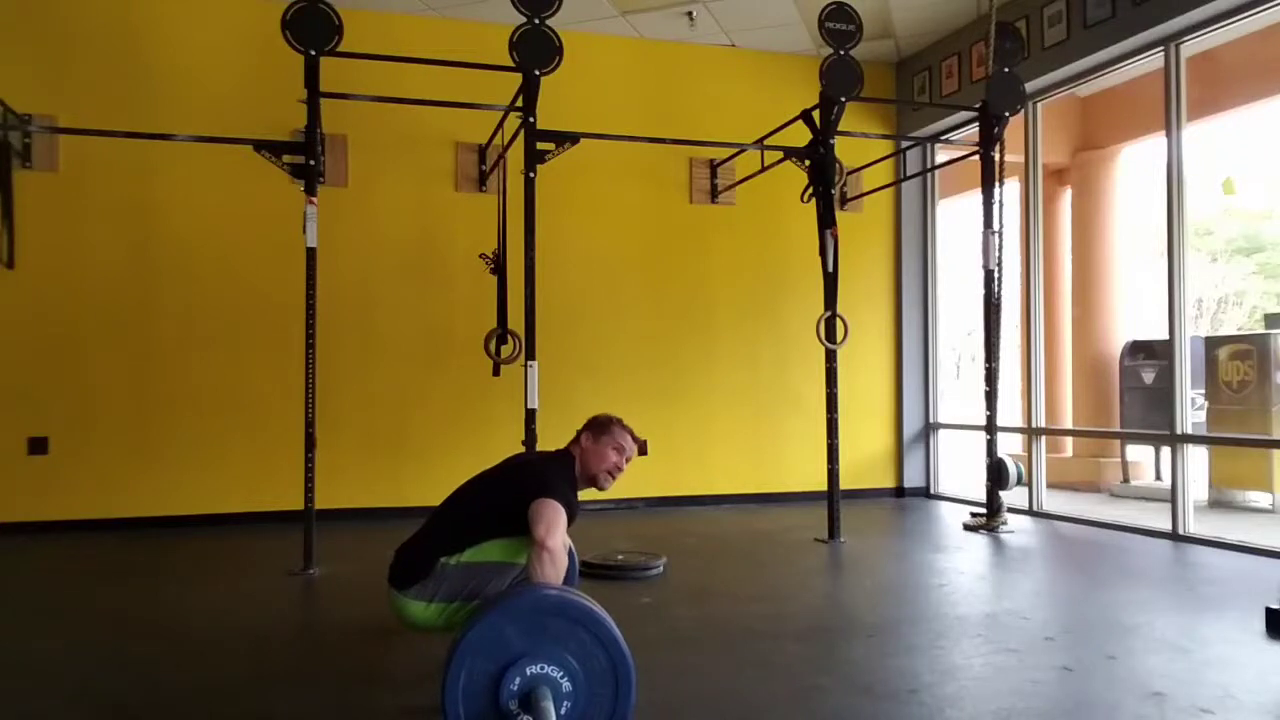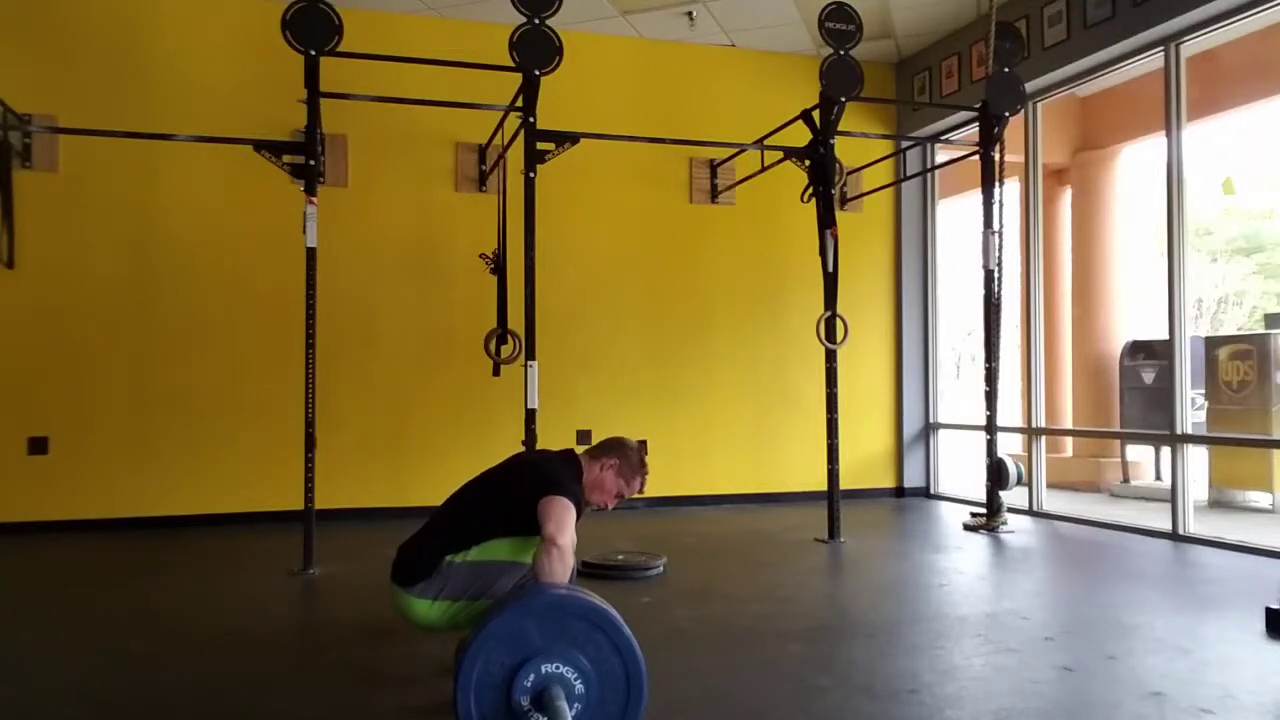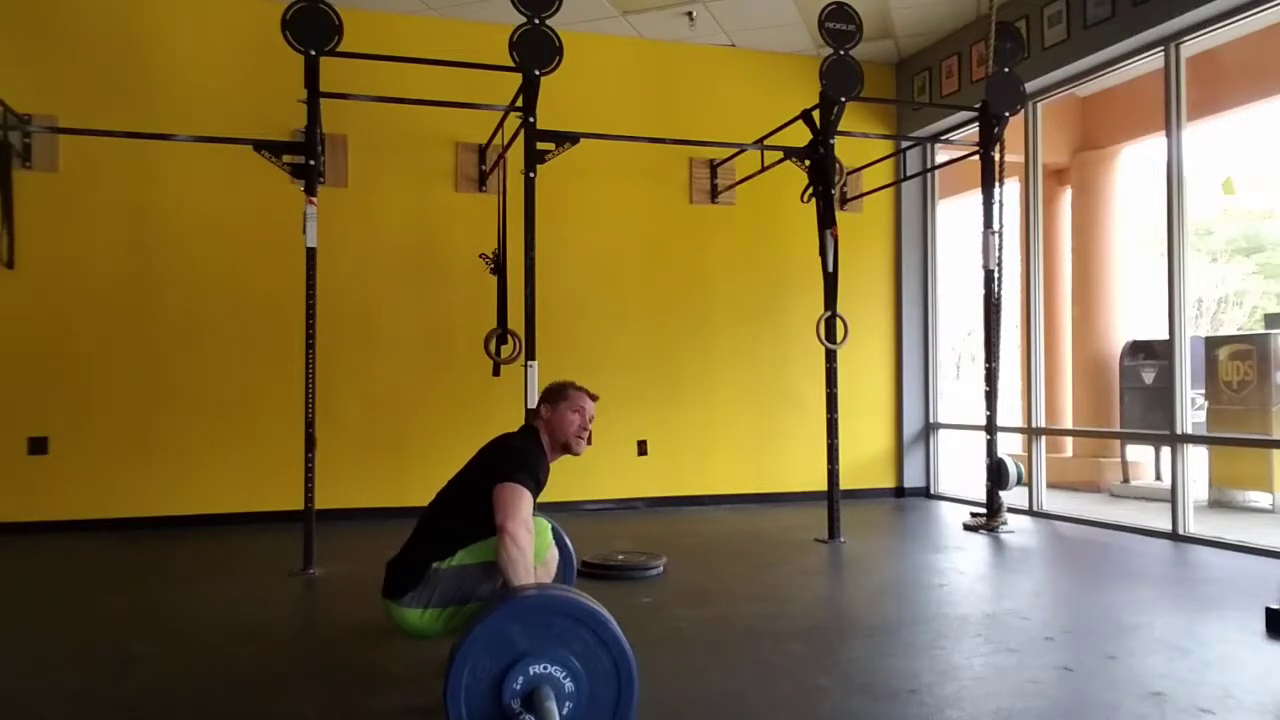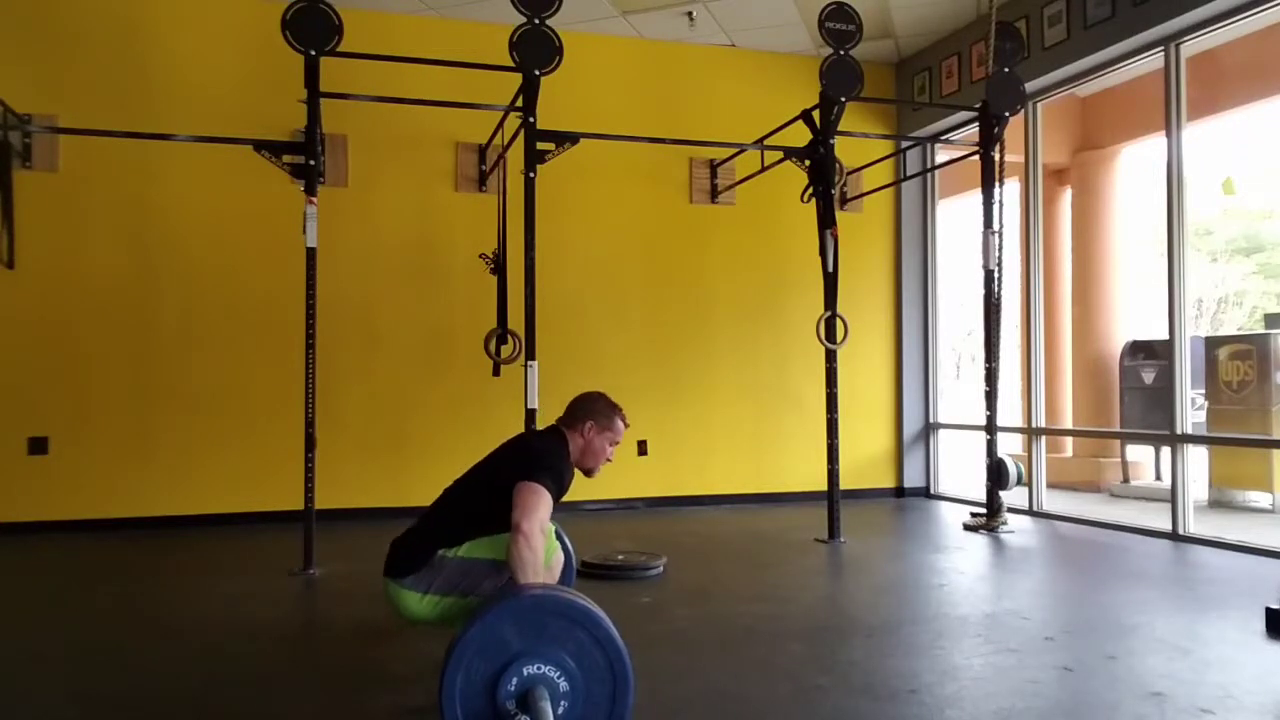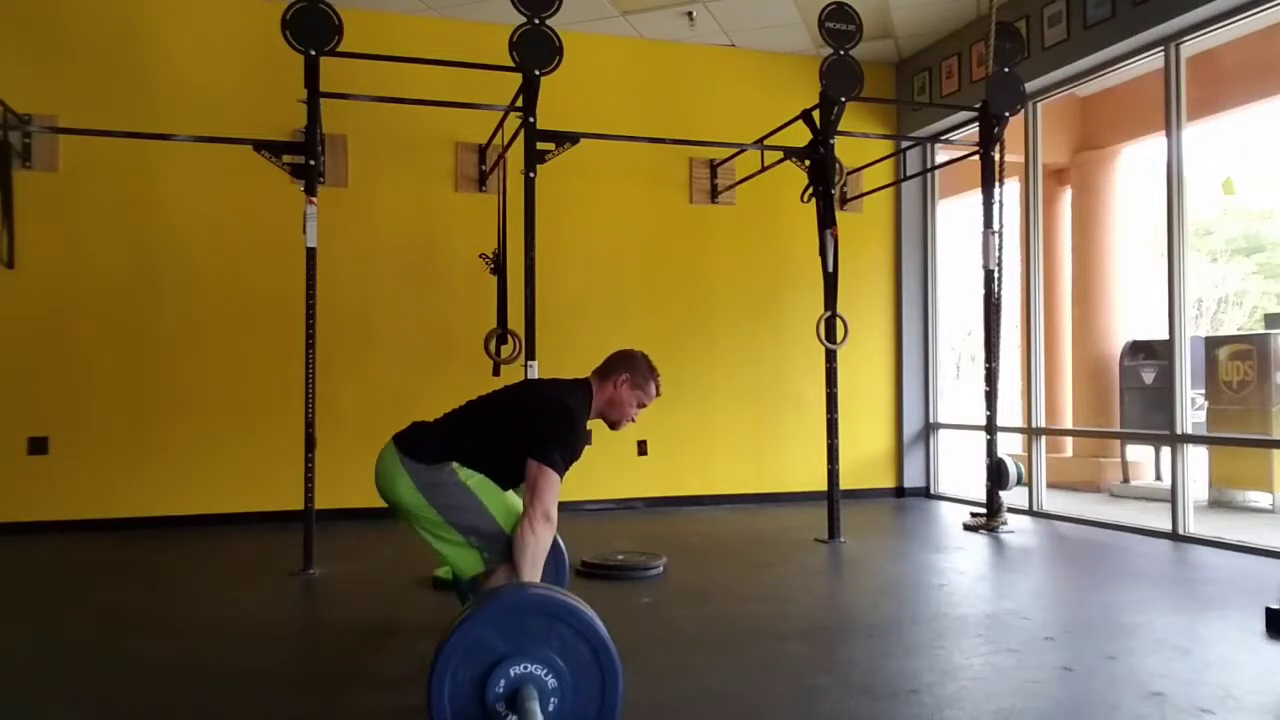
dt=1s
person 1, frame 1
left shoulder: (547, 468)
right shoulder: (557, 479)
right elbow: (548, 544)
left hip: (418, 582)
right hip: (424, 590)
right knee: (546, 555)
person 1, frame 2
left shoulder: (550, 465)
right shoulder: (563, 476)
right elbow: (558, 541)
left hip: (422, 574)
right hip: (428, 586)
right knee: (550, 553)
person 1, frame 3
left shoulder: (523, 451)
right shoulder: (524, 452)
right elbow: (513, 528)
left hip: (415, 588)
right hip: (419, 595)
right knee: (538, 540)
person 1, frame 4
left shoulder: (541, 448)
right shoulder: (551, 458)
right elbow: (527, 529)
left hip: (422, 569)
right hip: (420, 578)
right knee: (546, 554)
person 1, frame 5
left shoulder: (565, 400)
right shoulder: (566, 414)
right elbow: (540, 515)
left hip: (415, 464)
right hip: (421, 469)
left knee: (516, 547)
right knee: (516, 554)
